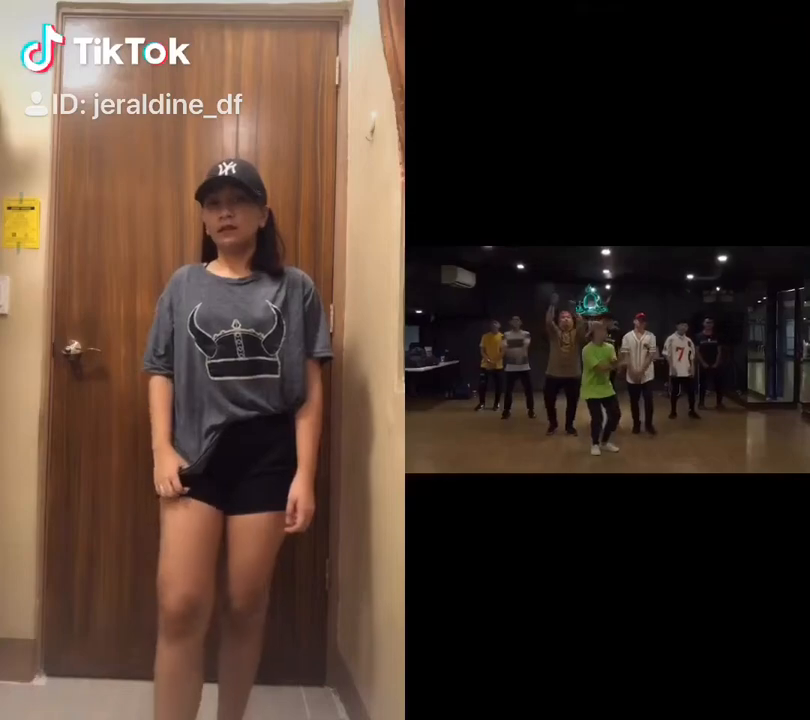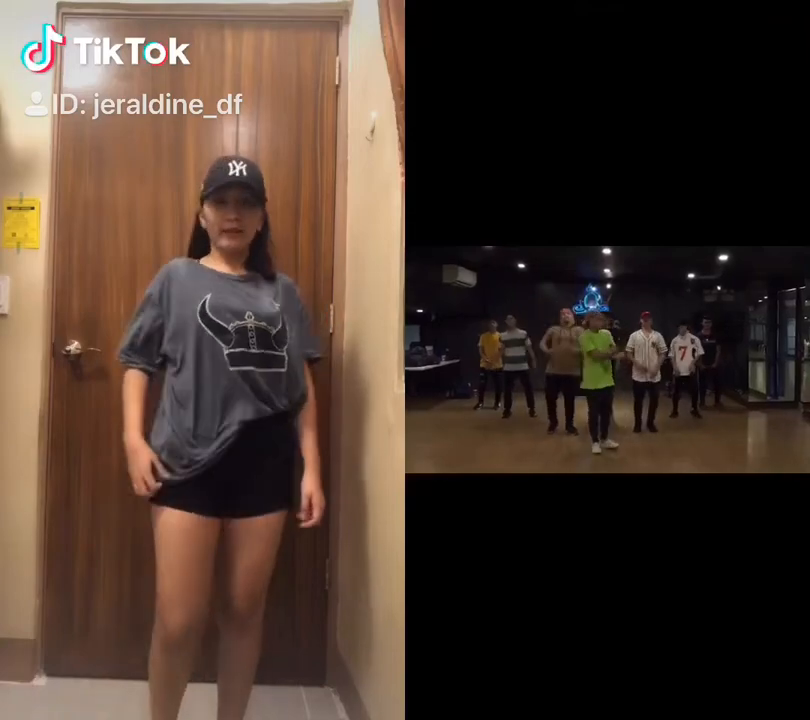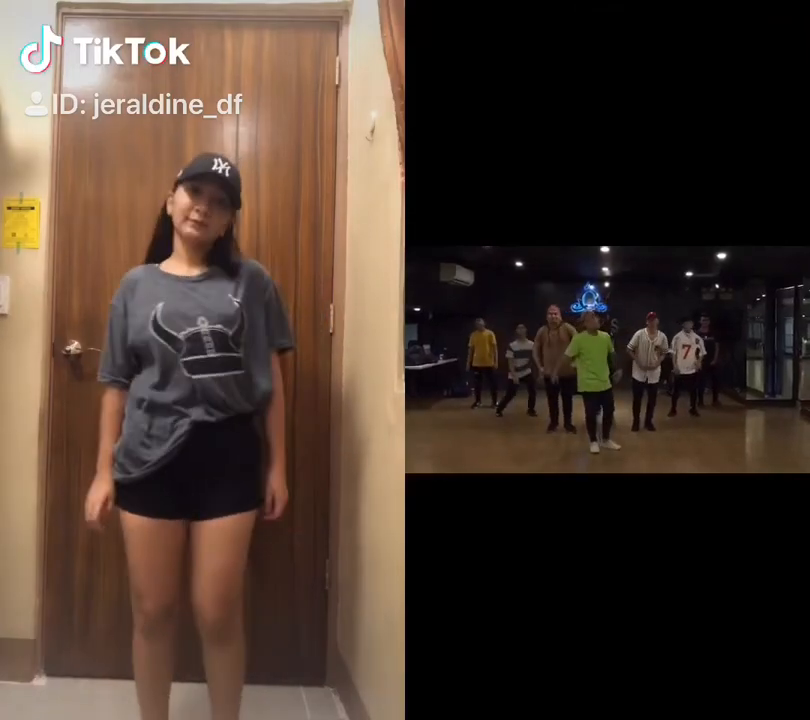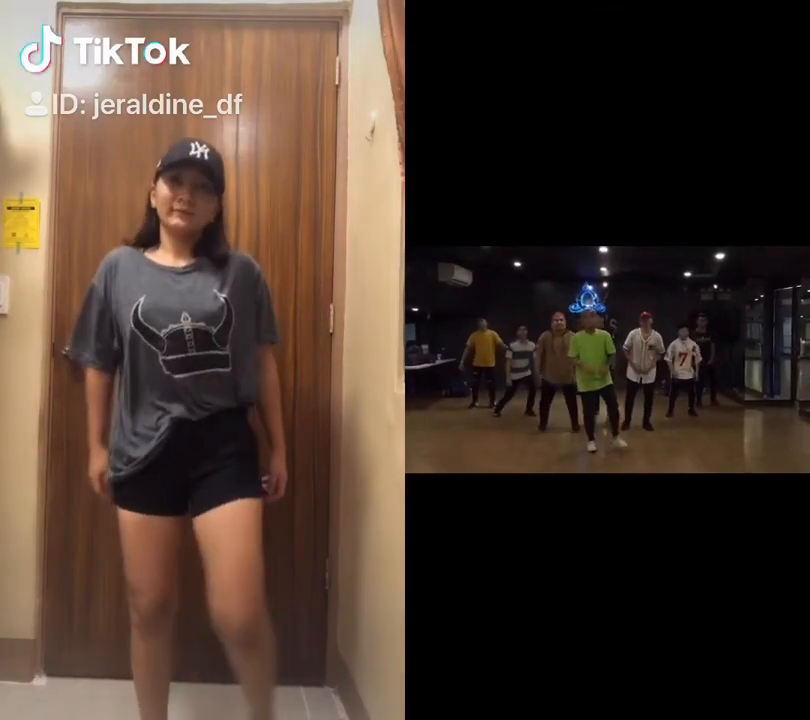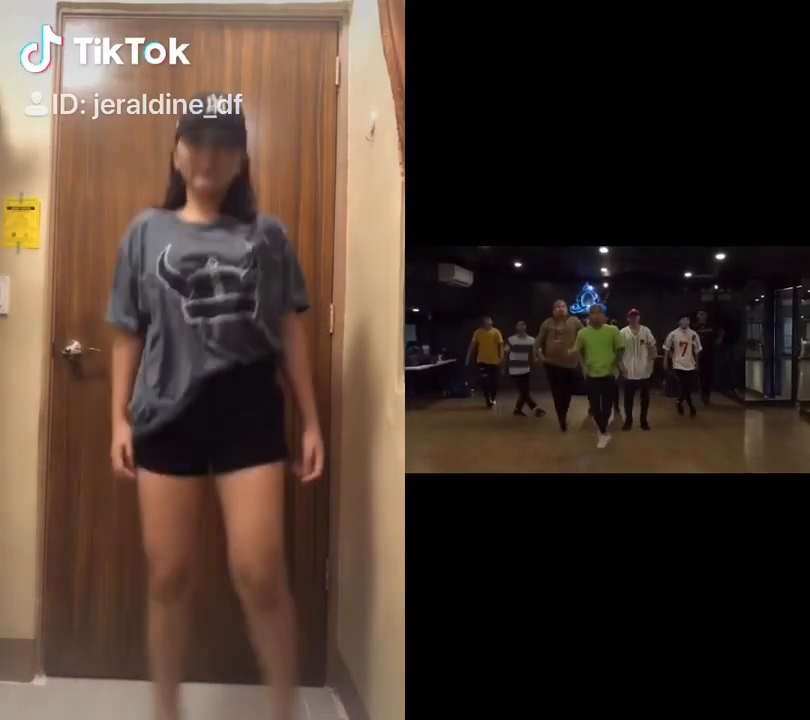
dt=0.5s
person 1, frame 1
left shoulder: (294, 288)
right shoulder: (184, 284)
left elbow: (310, 387)
right elbow: (160, 372)
left wrist: (305, 474)
right wrist: (161, 449)
left hip: (267, 457)
right hip: (195, 454)
left knee: (245, 607)
right knee: (179, 607)
person 1, frame 2
left shoulder: (282, 290)
right shoulder: (176, 278)
left elbow: (302, 383)
right elbow: (135, 365)
left wrist: (312, 468)
right wrist: (134, 442)
left hip: (265, 461)
right hip: (188, 460)
left knee: (245, 609)
right knee: (178, 621)
person 1, frame 3
left shoulder: (251, 281)
right shoulder: (138, 284)
left elbow: (271, 379)
right elbow: (117, 385)
left wrist: (277, 465)
right wrist: (103, 471)
left hip: (229, 458)
right hip: (150, 460)
left knee: (218, 614)
right knee: (153, 612)
person 1, frame 4
left shoulder: (240, 273)
right shoulder: (118, 269)
left elbow: (263, 363)
right elbow: (98, 364)
left wrist: (278, 448)
right wrist: (97, 446)
left hip: (223, 447)
right hip: (143, 452)
left knee: (239, 614)
right knee: (150, 609)
person 1, frame 5
left shoulder: (266, 235)
right shoulder: (147, 230)
left elbow: (291, 330)
right elbow: (128, 331)
left wrist: (311, 421)
right wrist: (119, 417)
left hip: (248, 409)
right hip: (167, 414)
left knee: (259, 579)
right knee: (168, 577)
